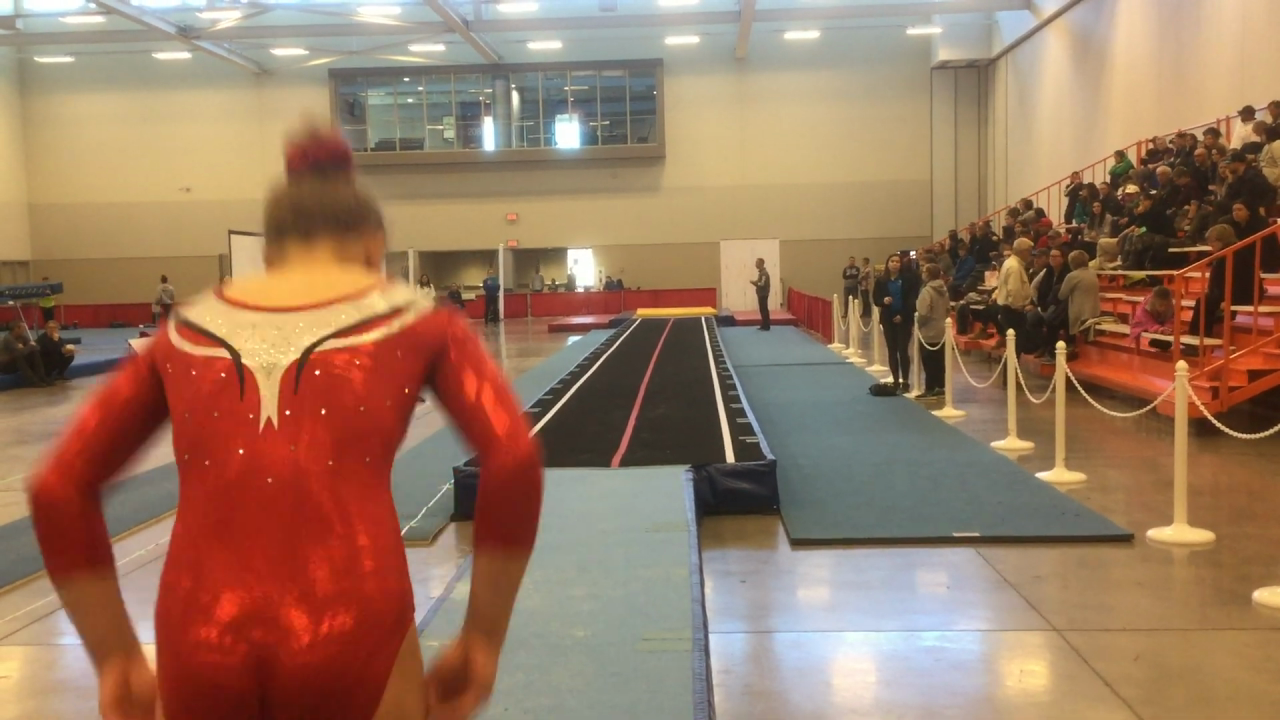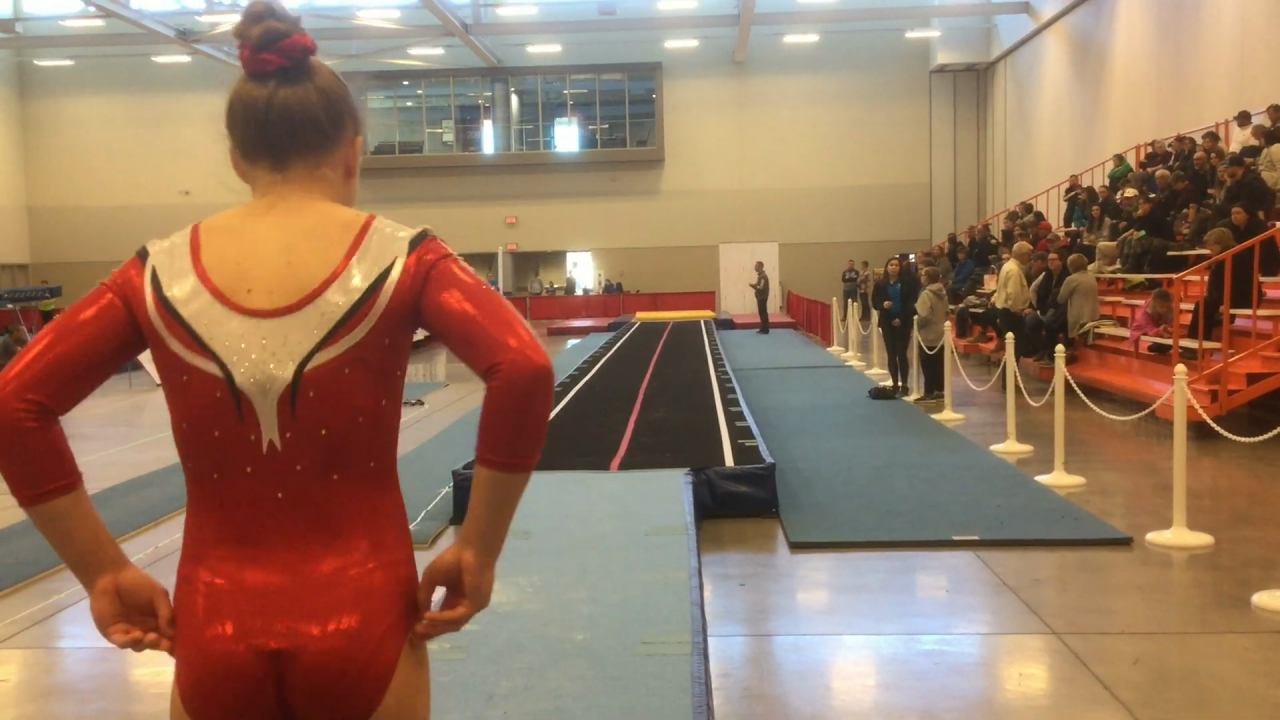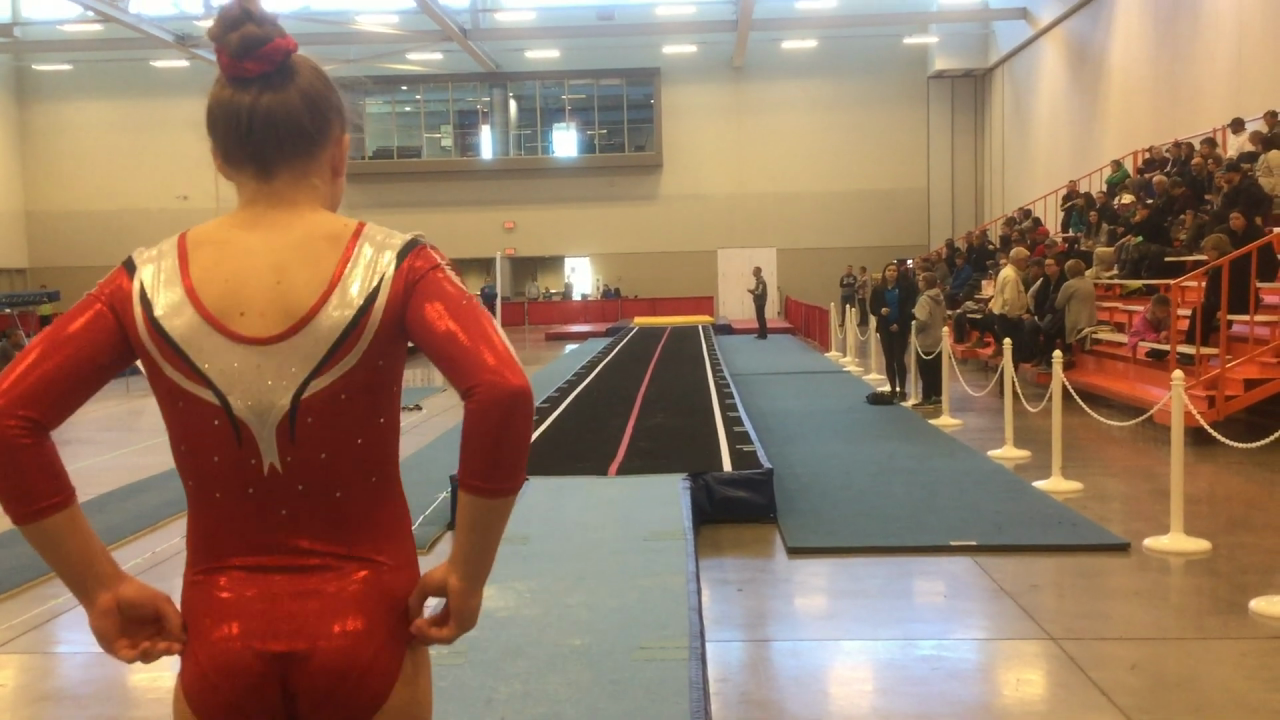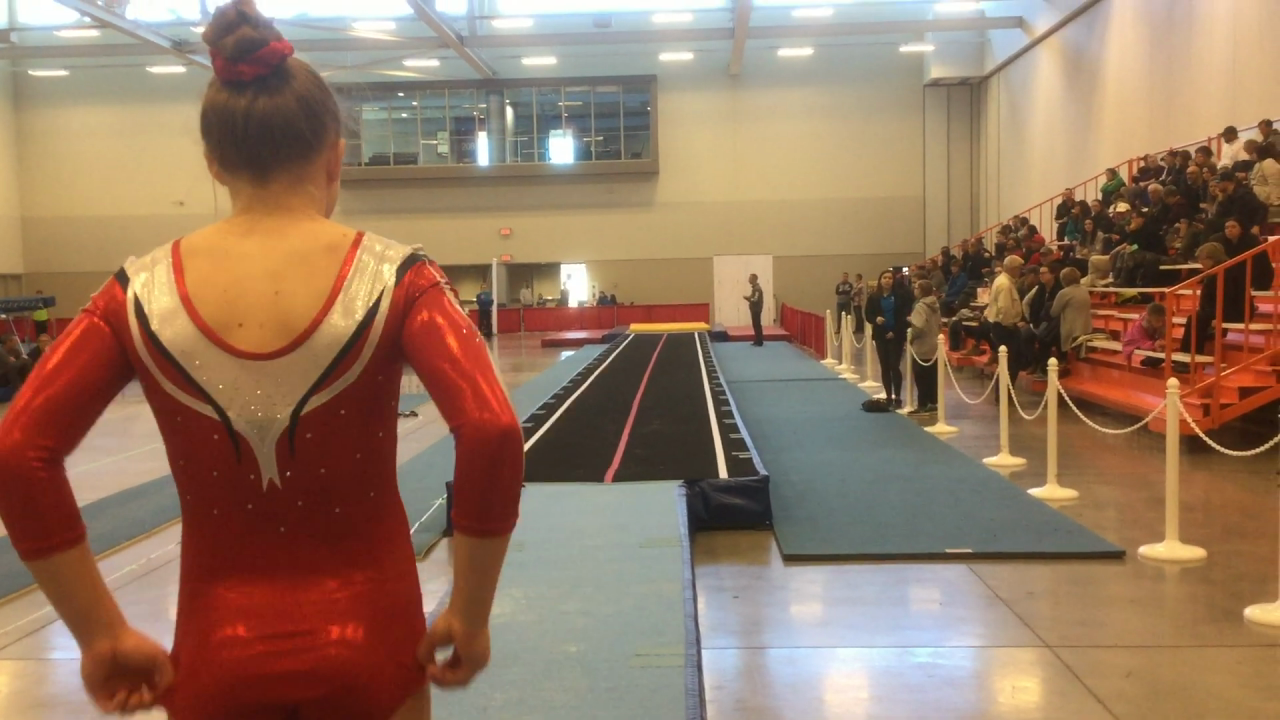
dt=0.2s
person 1, frame 1
left shoulder: (192, 326)
right shoulder: (410, 318)
left elbow: (58, 487)
right elbow: (514, 459)
left wrist: (116, 658)
right wrist: (481, 641)
left hip: (200, 638)
right hip: (349, 632)
person 1, frame 2
left shoulder: (160, 269)
right shoulder: (400, 257)
right elbow: (524, 372)
left wrist: (102, 573)
right wrist: (479, 548)
left hip: (217, 631)
right hip: (361, 623)
person 1, frame 3
left shoulder: (148, 281)
right shoulder: (393, 266)
right elbow: (502, 395)
left wrist: (100, 588)
right wrist: (468, 570)
left hip: (223, 639)
right hip: (364, 629)
person 1, frame 4
left shoulder: (140, 293)
right shoulder: (394, 278)
right elbow: (493, 433)
left wrist: (100, 632)
right wrist: (470, 613)
left hip: (221, 653)
right hip: (364, 645)
